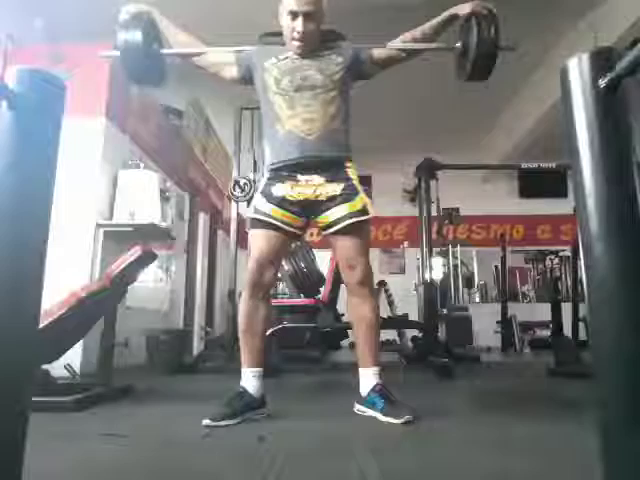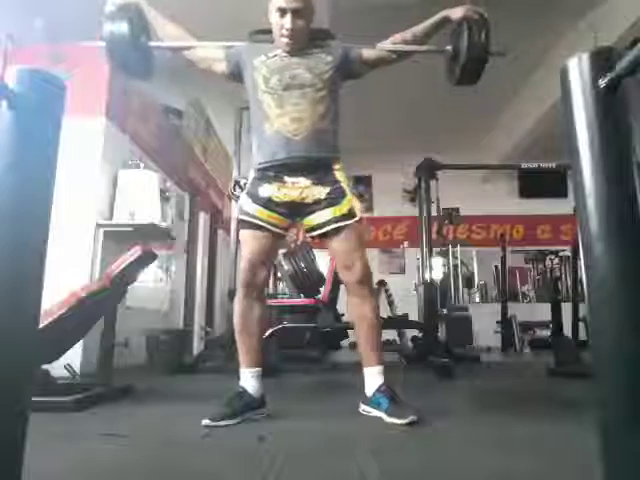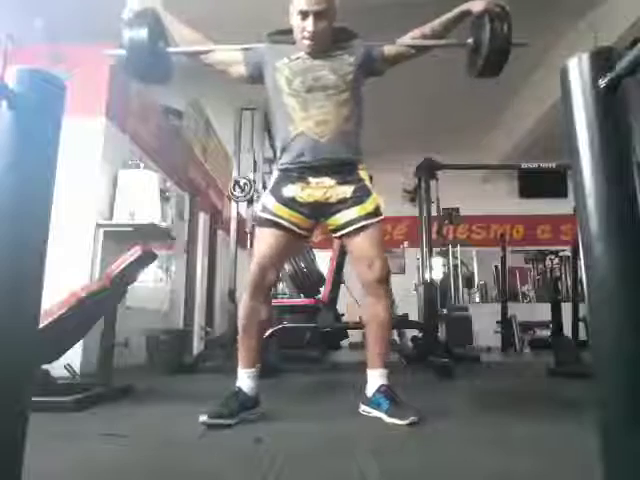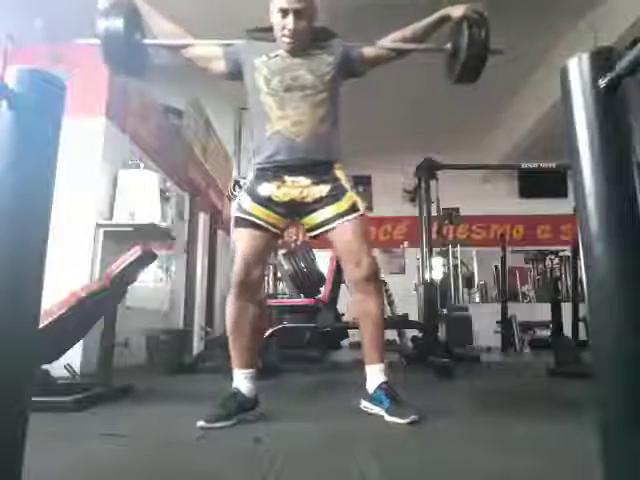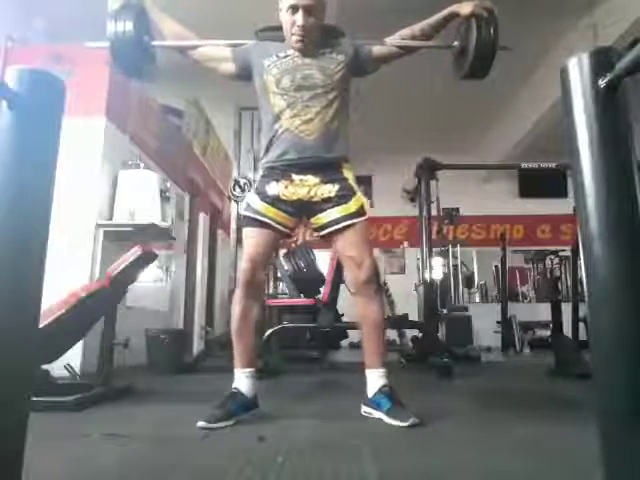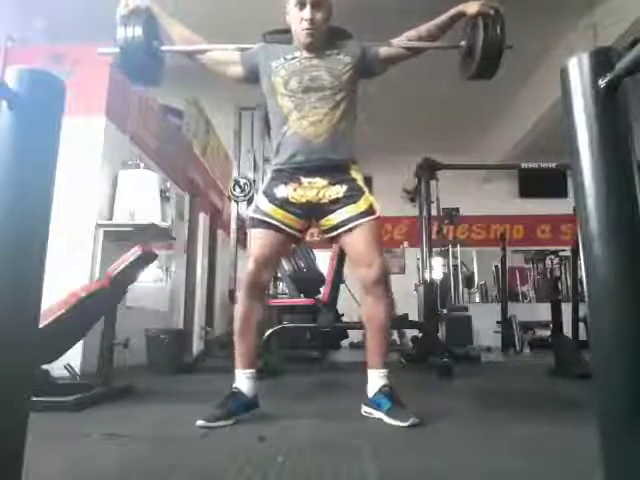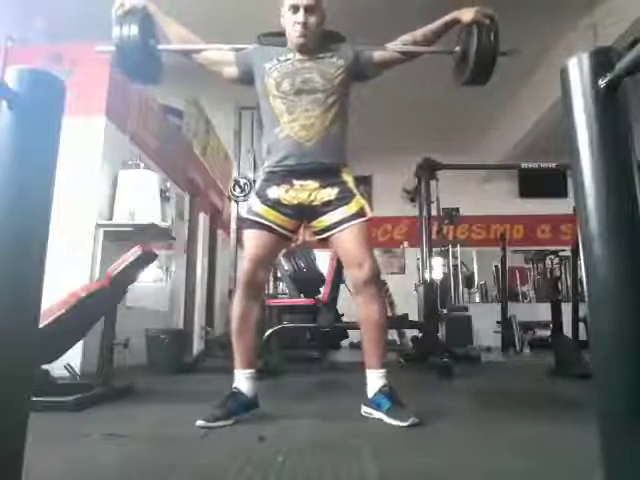
dt=0.4s
person 1, frame 1
left shoulder: (345, 56)
right shoulder: (260, 58)
left elbow: (402, 47)
right elbow: (200, 54)
left hip: (336, 177)
right hip: (280, 179)
left knee: (359, 278)
right knee: (256, 280)
left ankle: (371, 389)
right ankle: (250, 390)
person 1, frame 2
left shoulder: (334, 55)
right shoulder: (248, 56)
left elbow: (392, 48)
right elbow: (192, 48)
left hip: (324, 178)
right hip: (268, 179)
left knee: (358, 278)
right knee: (249, 281)
left ankle: (376, 389)
right ankle: (250, 390)
person 1, frame 3
left shoulder: (356, 54)
right shoulder: (270, 57)
left elbow: (413, 42)
right elbow: (209, 53)
left hip: (346, 179)
right hip: (291, 180)
left knee: (376, 277)
right knee: (258, 279)
left ankle: (377, 389)
right ankle: (245, 389)
person 1, frame 4
left shoulder: (335, 54)
right shoulder: (249, 54)
left elbow: (392, 46)
right elbow: (189, 47)
left hip: (324, 178)
right hip: (267, 179)
left knee: (364, 272)
right knee: (244, 279)
left ankle: (377, 387)
right ankle: (243, 390)
person 1, frame 5
left shoulder: (345, 54)
right shoulder: (259, 55)
left elbow: (402, 40)
right elbow: (197, 48)
left hip: (333, 178)
right hip: (276, 178)
left knee: (364, 278)
right knee: (248, 277)
left ankle: (377, 391)
right ankle: (243, 389)
person 1, frame 6
left shoulder: (352, 54)
right shoulder: (265, 57)
left elbow: (408, 44)
right elbow: (203, 52)
left hip: (340, 179)
right hip: (286, 180)
left knee: (375, 275)
right knee: (252, 278)
left ankle: (378, 391)
right ankle: (243, 390)
person 1, frame 7
left shoulder: (345, 58)
right shoulder: (259, 59)
left elbow: (402, 48)
right elbow: (199, 50)
left hip: (331, 181)
right hip: (277, 181)
left knee: (366, 276)
right knee: (249, 278)
left ankle: (377, 391)
right ankle: (243, 390)
